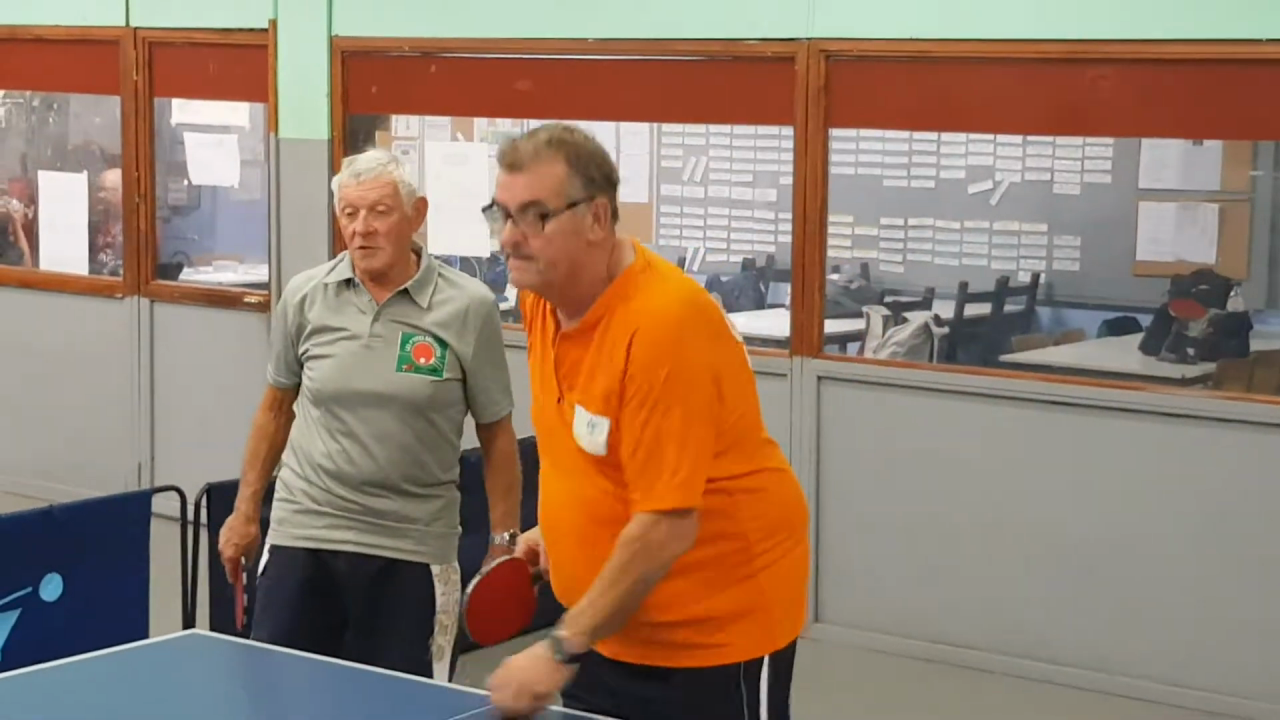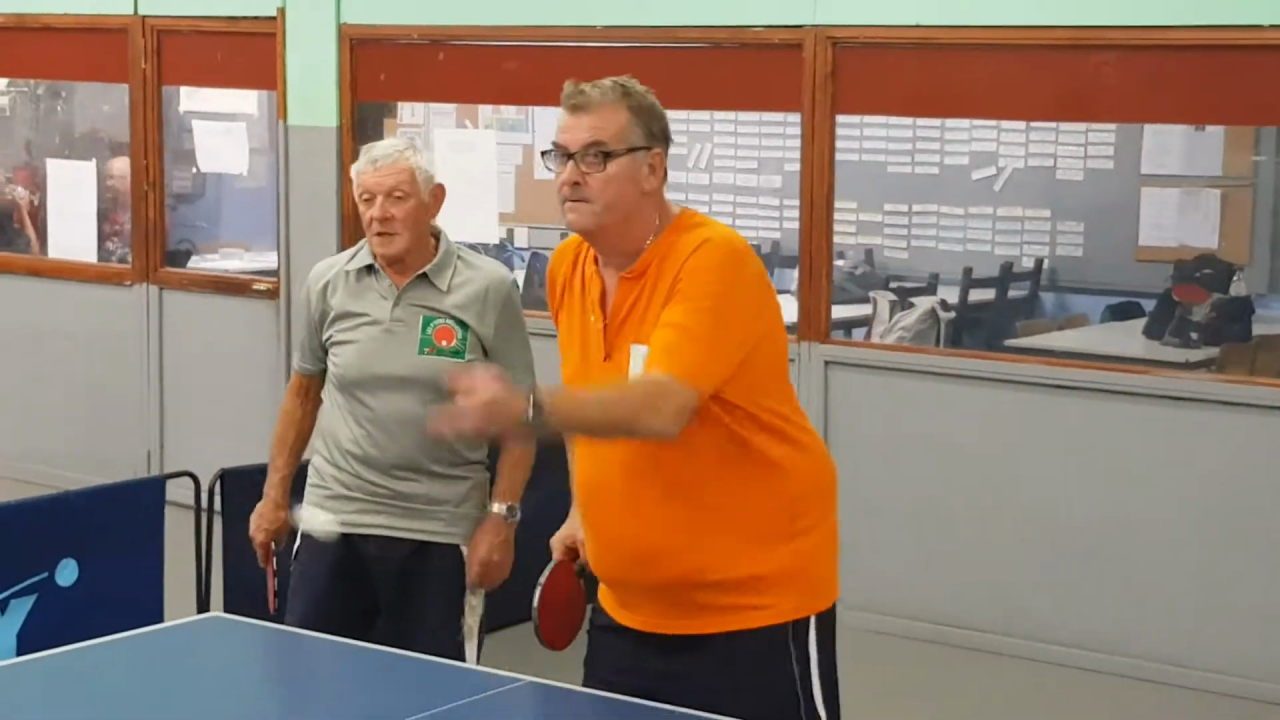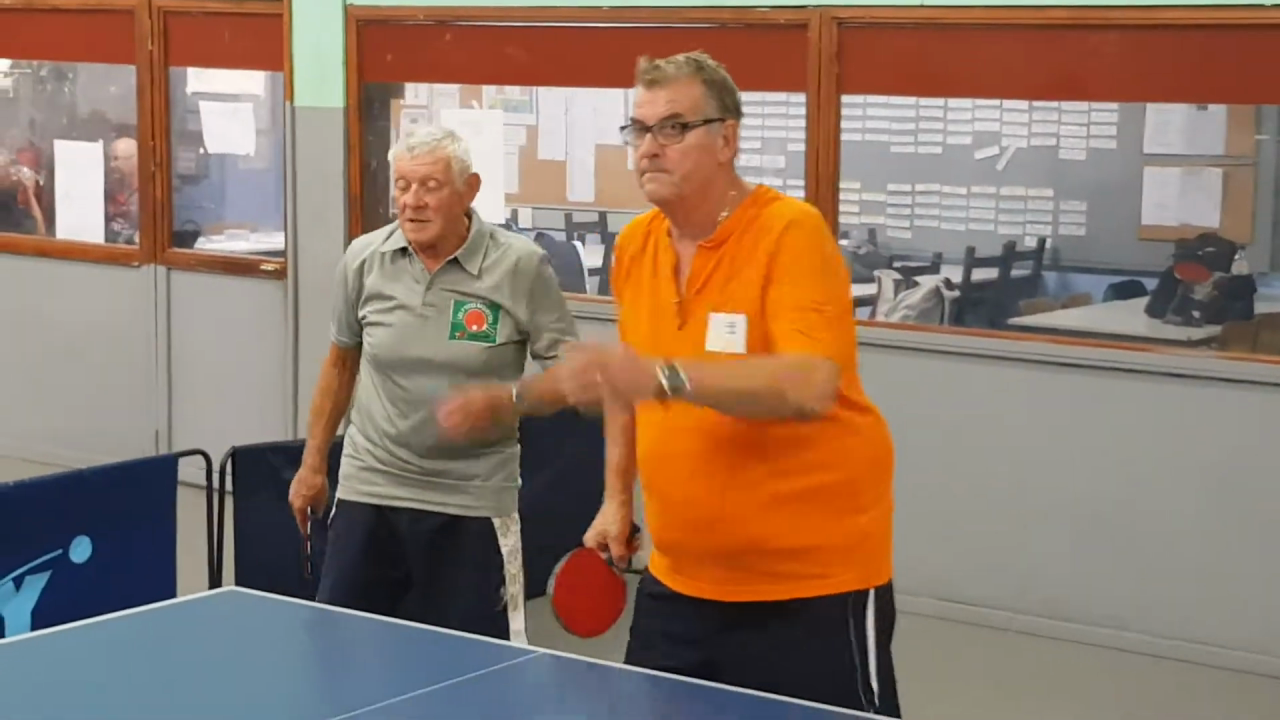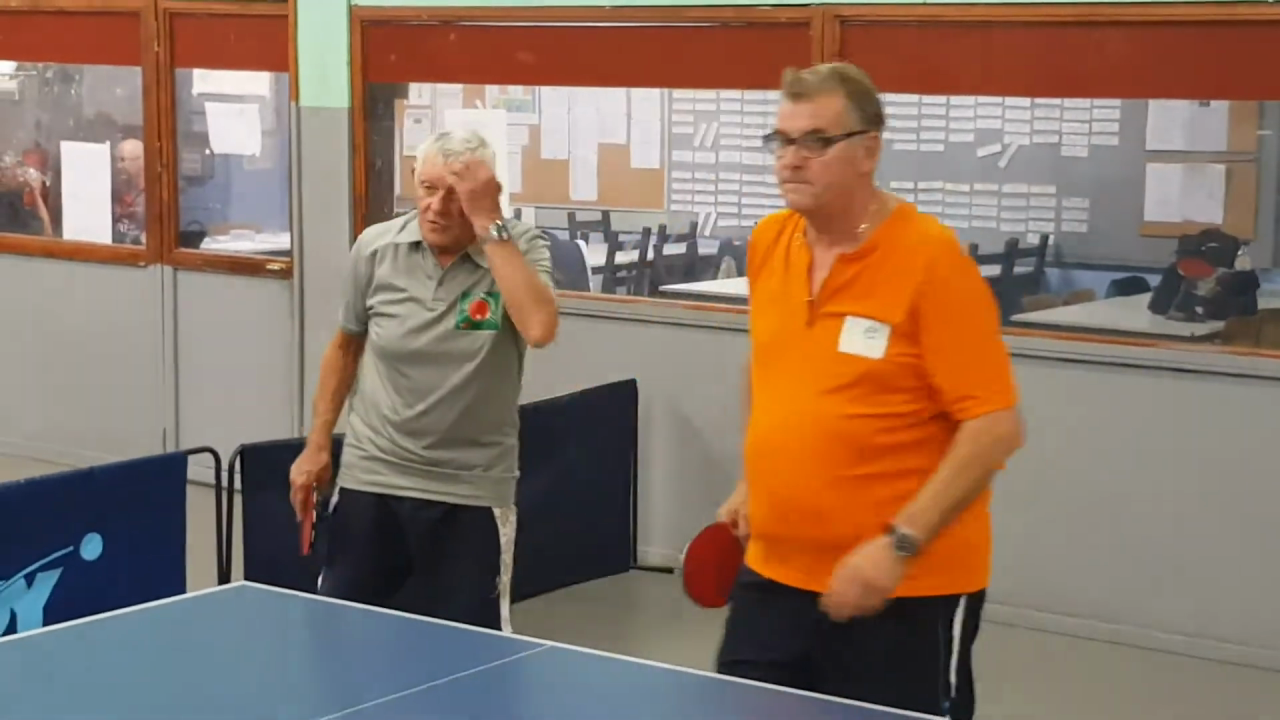
dt=0.3s
person 1, frame 1
left shoulder: (664, 323)
right shoulder: (540, 300)
left elbow: (669, 523)
left wrist: (561, 652)
right wrist: (557, 525)
left hip: (716, 636)
right hip: (607, 629)
person 1, frame 2
left shoulder: (711, 259)
right shoulder: (567, 266)
left elbow: (661, 407)
left wrist: (527, 407)
right wrist: (586, 510)
left hip: (753, 606)
person 1, frame 3
left shoulder: (790, 234)
right shoulder: (635, 244)
left elbow: (810, 385)
left wrist: (663, 377)
right wrist: (616, 499)
left hip: (809, 586)
right hip: (680, 581)
person 1, frame 4
left shoulder: (930, 259)
right shoulder: (767, 241)
left elbow: (997, 426)
left wrist: (898, 545)
left hip: (908, 587)
right hip: (777, 575)
person 2, frame 1
left shoulder: (468, 307)
right shoulder: (304, 296)
left elbow: (496, 433)
right elbow: (277, 406)
left wrist: (503, 541)
right wrist: (246, 509)
left hip: (411, 551)
right hip: (302, 538)
person 2, frame 2
left shoulder: (488, 288)
right shoulder: (327, 283)
left wrist: (501, 515)
right wrist: (275, 495)
left hip: (439, 533)
right hip: (334, 524)
person 2, frame 3
left shoulder: (521, 265)
right shoulder: (364, 259)
left elbow: (567, 376)
left wrist: (506, 399)
right wrist: (313, 463)
left hip: (472, 505)
right hip: (369, 494)
person 2, frame 4
left shoulder: (518, 246)
right shoulder: (375, 249)
left elbow: (540, 330)
right elbow: (345, 346)
left wrist: (488, 225)
right wrist: (318, 443)
left hip: (470, 493)
right hip: (370, 482)
